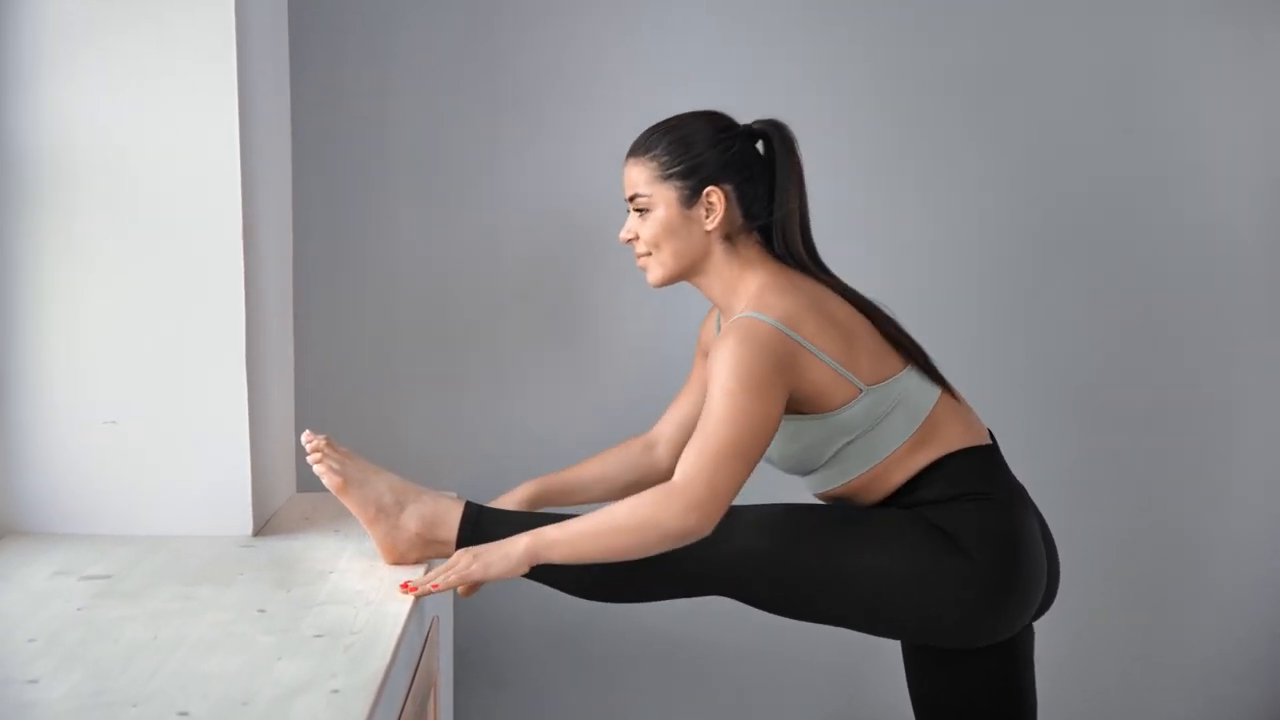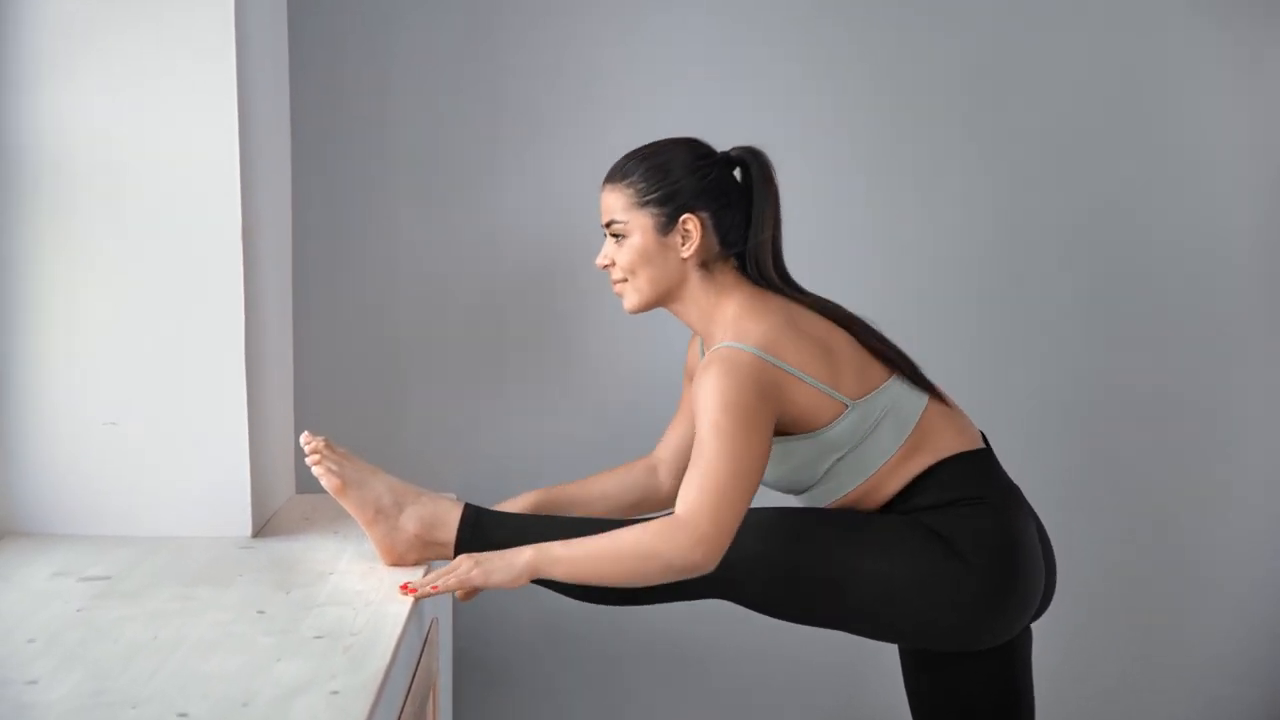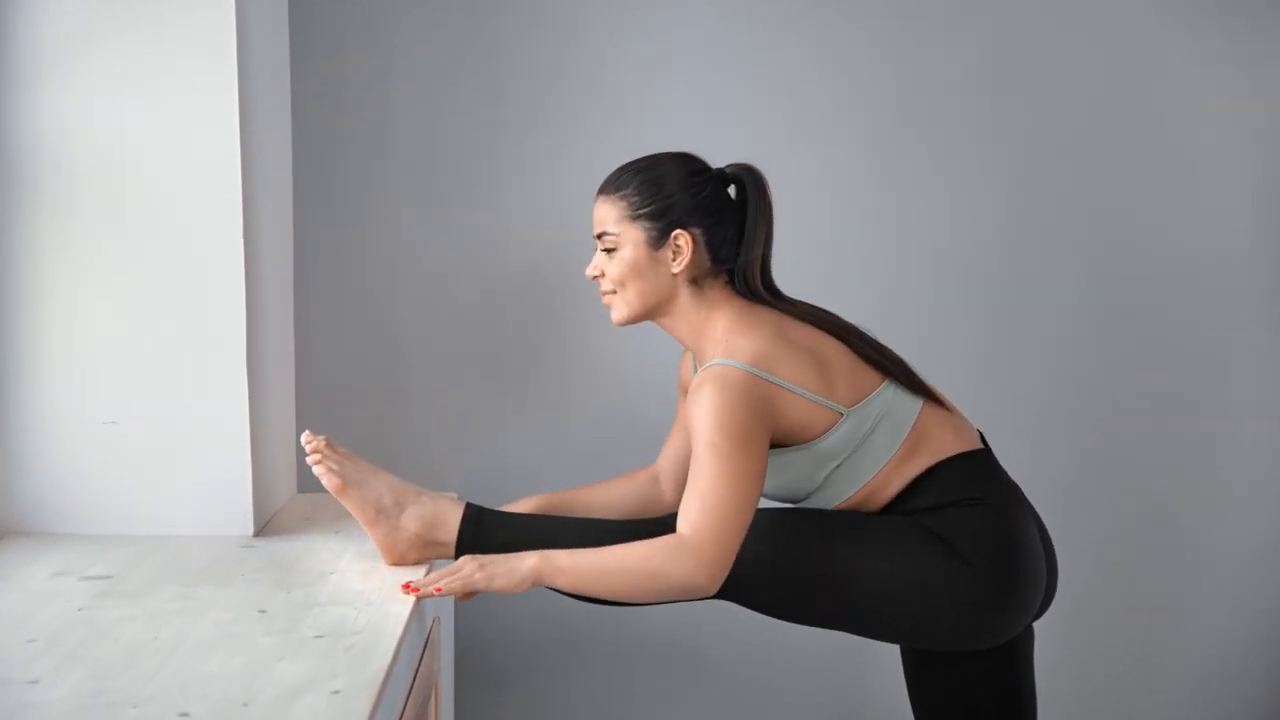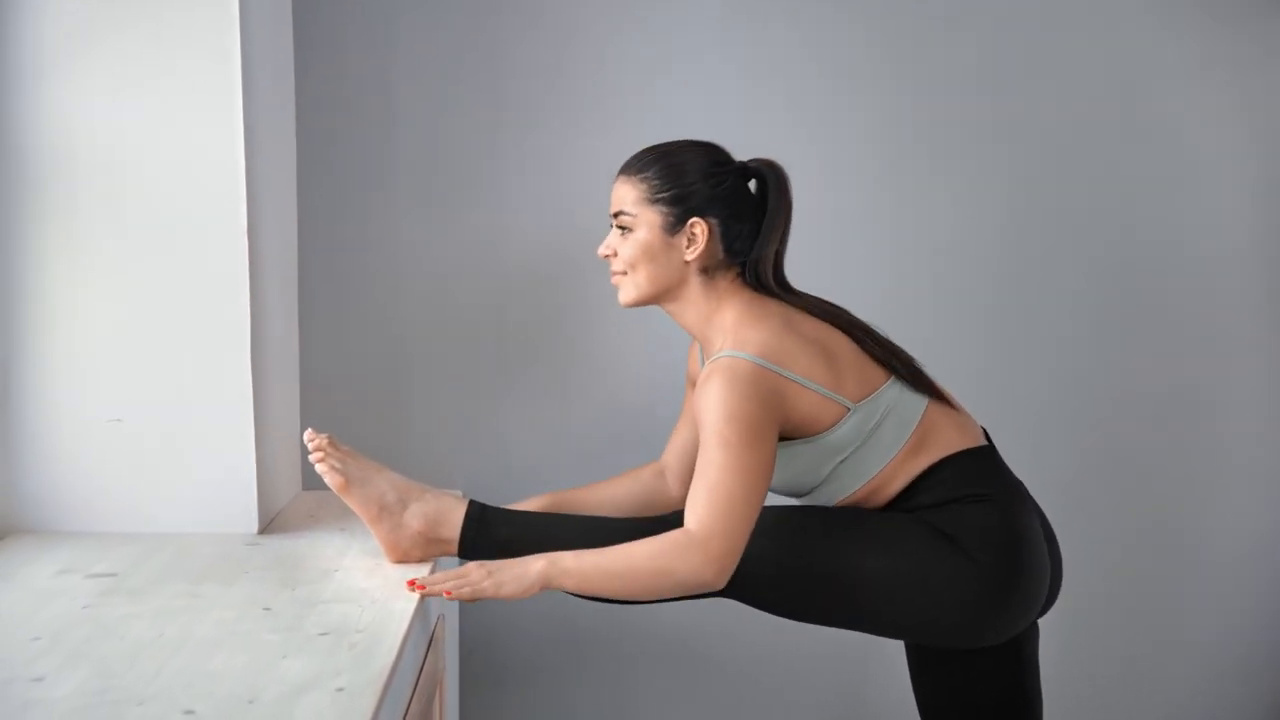
dt=0.2s
person 1, frame 1
left shoulder: (761, 330)
right shoulder: (740, 312)
left elbow: (691, 509)
right elbow: (660, 451)
left wrist: (526, 546)
right wrist: (528, 497)
left hip: (967, 550)
right hip: (976, 550)
left knee: (714, 552)
person 1, frame 2
left shoulder: (741, 358)
right shoulder: (728, 331)
left elbow: (694, 542)
right elbow: (662, 475)
left wrist: (525, 559)
right wrist: (524, 511)
left hip: (964, 556)
right hip: (973, 556)
person 1, frame 3
left shoulder: (735, 375)
right shoulder: (719, 342)
left elbow: (697, 564)
right elbow: (666, 485)
left wrist: (530, 565)
right wrist: (524, 516)
left hip: (964, 559)
right hip: (979, 555)
left knee: (719, 553)
person 1, frame 4
left shoulder: (743, 367)
right shoulder: (725, 333)
left elbow: (705, 559)
right elbow: (672, 480)
left wrist: (535, 568)
right wrist: (531, 515)
left hip: (970, 555)
right hip: (986, 555)
left knee: (713, 547)
left ankle: (445, 525)
